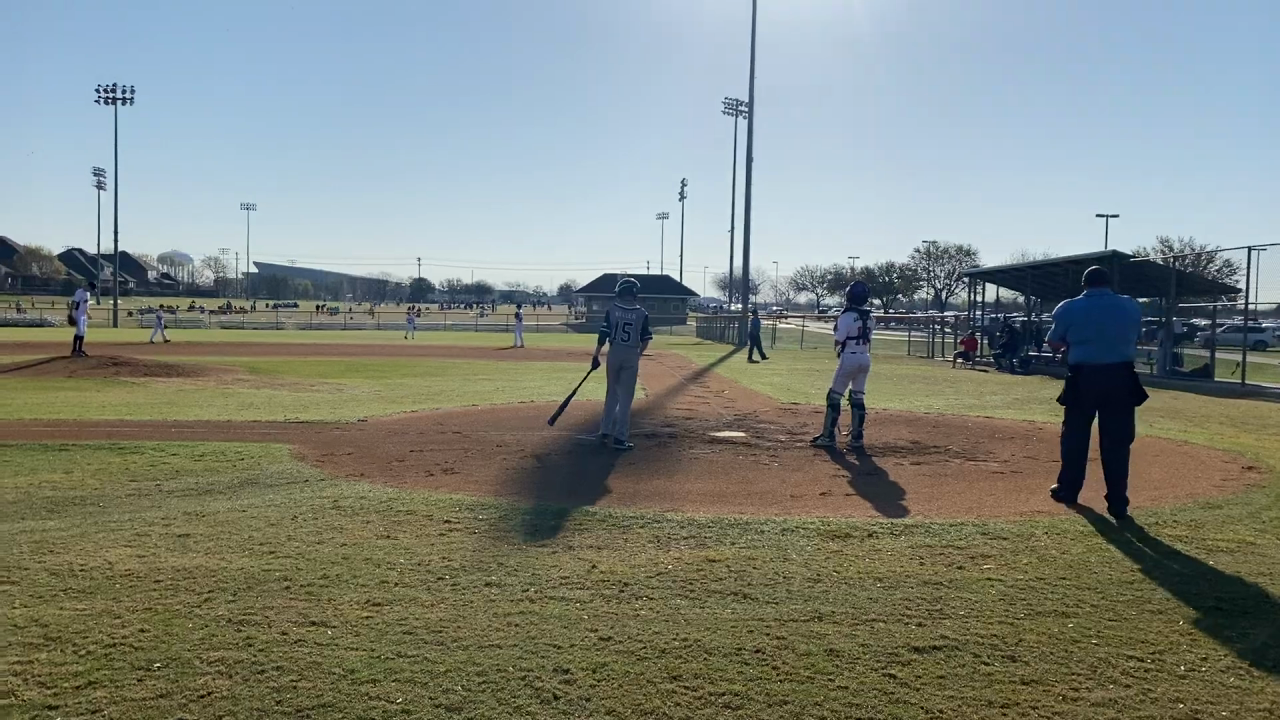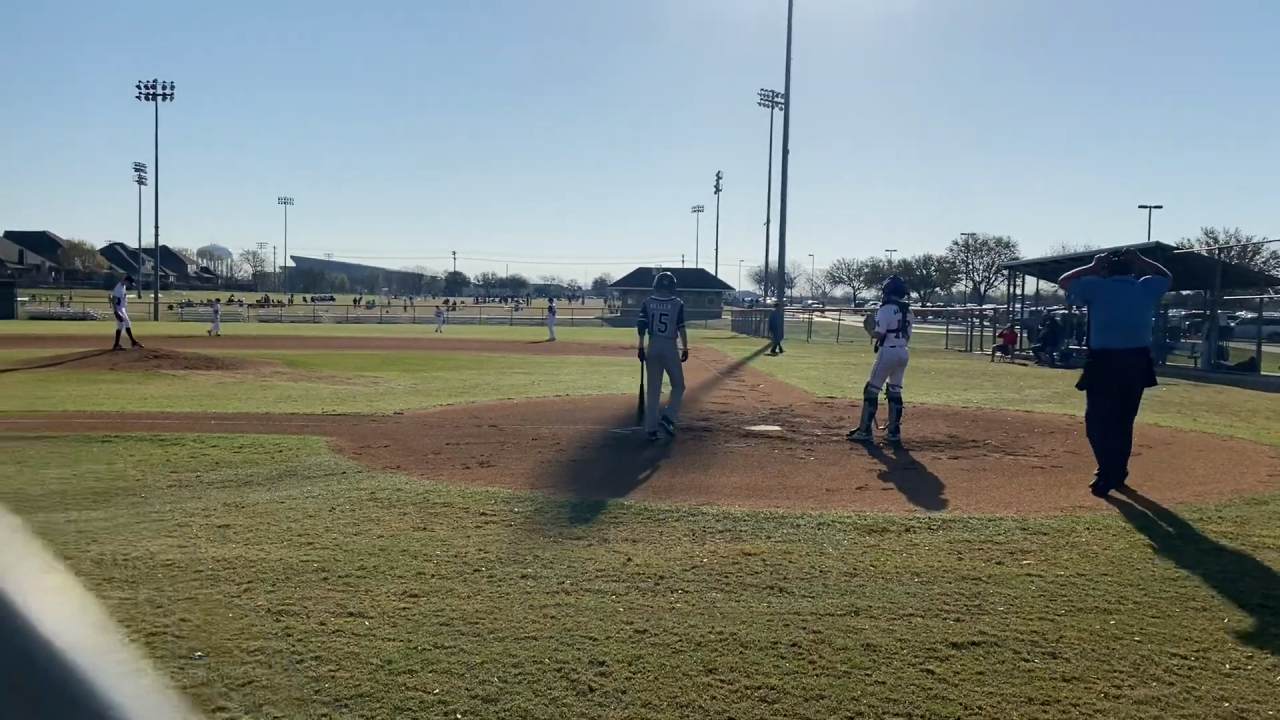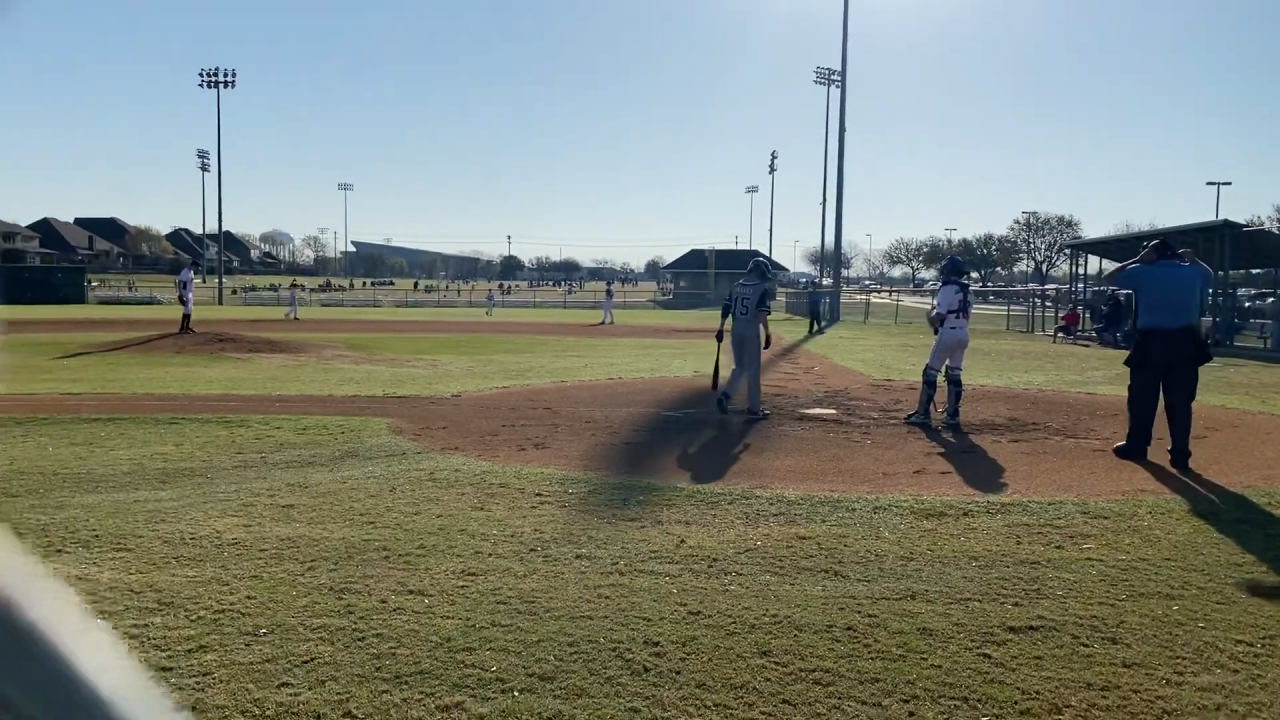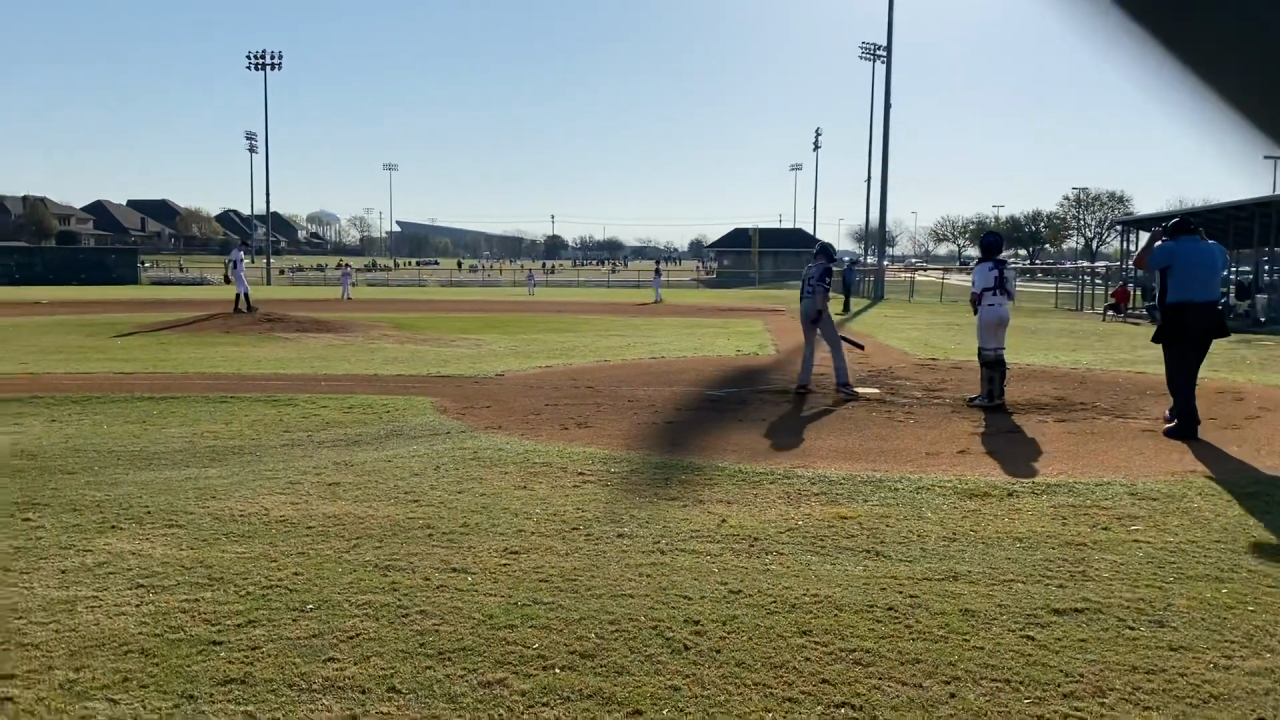
dt=0.7s
person 1, frame 1
left shoulder: (1069, 308)
right shoulder: (1130, 306)
left elbow: (1052, 342)
right elbow: (1136, 339)
left hip: (1084, 379)
right hip: (1120, 378)
left knee: (1075, 436)
right knee: (1118, 442)
left ankle: (1068, 488)
right ankle: (1117, 502)
person 1, frame 2
left shoulder: (1097, 287)
right shoulder: (1147, 288)
left elbow: (1063, 282)
right elbow: (1167, 278)
left wrist: (1093, 267)
right wrist: (1140, 260)
left hip: (1104, 363)
right hip: (1137, 362)
left knee: (1098, 419)
right knee: (1124, 420)
left ankle: (1107, 475)
right ankle: (1117, 474)
person 1, frame 3
left shoulder: (1143, 272)
right shoulder: (1193, 272)
left elbow: (1109, 278)
right elbow: (1209, 278)
left wrist: (1137, 260)
right wrist: (1192, 259)
left hip: (1151, 342)
right hip: (1185, 342)
left knee: (1142, 396)
right knee: (1181, 401)
left ankle: (1136, 445)
right ankle: (1180, 454)
person 1, frame 4
left shoulder: (1171, 248)
right shoulder: (1214, 249)
left elbow: (1139, 262)
right elbow: (1224, 261)
left wrist: (1153, 240)
right wrist: (1204, 239)
left hip: (1179, 317)
right hip: (1208, 316)
left knee: (1179, 371)
right knee: (1190, 370)
left ankle: (1186, 424)
right ankle: (1181, 415)
person 2, frame 1
left shoulder: (846, 316)
right shoulder: (869, 318)
left elbow: (837, 342)
right elbow: (866, 339)
left wrist: (837, 333)
left hip: (849, 359)
right hip: (864, 359)
left knee: (834, 396)
right knee: (858, 397)
left ankle: (828, 437)
right ankle: (857, 438)
person 2, frame 2
left shoulder: (886, 309)
right shoulder: (908, 312)
left elbow: (878, 335)
right elbow: (907, 337)
left hip: (888, 352)
right hip: (903, 353)
left knee: (871, 390)
right knee: (895, 391)
left ankle: (865, 431)
right ankle: (894, 432)
person 2, frame 3
left shoulder: (947, 289)
right shoulder: (967, 291)
left elbow: (939, 315)
right elbow: (966, 316)
left wrist: (931, 317)
left hip: (948, 334)
right hip: (963, 334)
left knee: (930, 373)
right knee: (955, 373)
left ankle: (923, 414)
right ankle: (952, 415)
person 2, frame 4
left shoulder: (981, 267)
right shoulder: (1007, 269)
left elbow: (975, 296)
right elbow: (1011, 296)
left wrist: (973, 302)
left hip: (987, 311)
right hip: (1004, 312)
left knee: (986, 354)
right knee: (998, 353)
left ankle: (988, 396)
right ankle: (998, 394)
person 3, frame 1
left shoulder: (612, 310)
right shoulder: (641, 313)
left elbow: (603, 334)
right elbow: (646, 339)
left wrist: (596, 356)
left hip: (614, 354)
right hip: (631, 356)
left knee: (612, 395)
right knee: (625, 398)
left ankle: (606, 433)
right ankle: (620, 438)
person 3, frame 2
left shoulder: (648, 303)
right shoulder: (677, 303)
left elbow: (641, 326)
right elbow: (681, 328)
left wrist: (641, 347)
right wrist: (685, 349)
left hip: (652, 347)
right hip: (670, 347)
left knee: (653, 389)
right knee: (678, 386)
left ankle: (652, 429)
right ankle: (667, 418)
person 3, frame 3
left shoulder: (737, 286)
right shoulder: (762, 288)
left elbow: (726, 308)
right elbow: (762, 314)
left wrist: (721, 329)
right wrist: (767, 335)
left hip: (736, 328)
right hip: (751, 329)
left knee: (740, 367)
right knee: (753, 370)
left ankle: (725, 395)
right ankle: (753, 409)
person 3, frame 4
left shoulder: (807, 269)
right shoulder: (826, 268)
right elbow: (820, 290)
right wrist: (819, 310)
left hip: (804, 308)
right hip: (816, 309)
left knee: (809, 347)
right knee: (835, 346)
left ankle: (802, 384)
right ankle: (843, 383)
